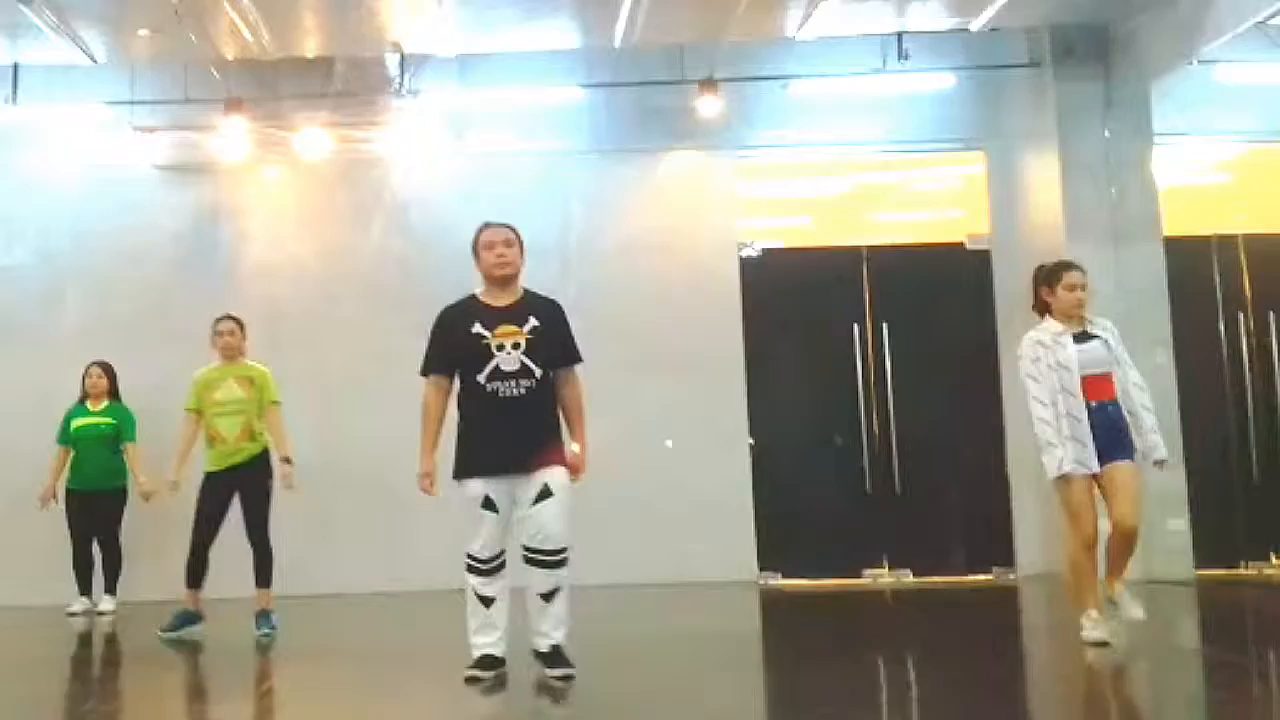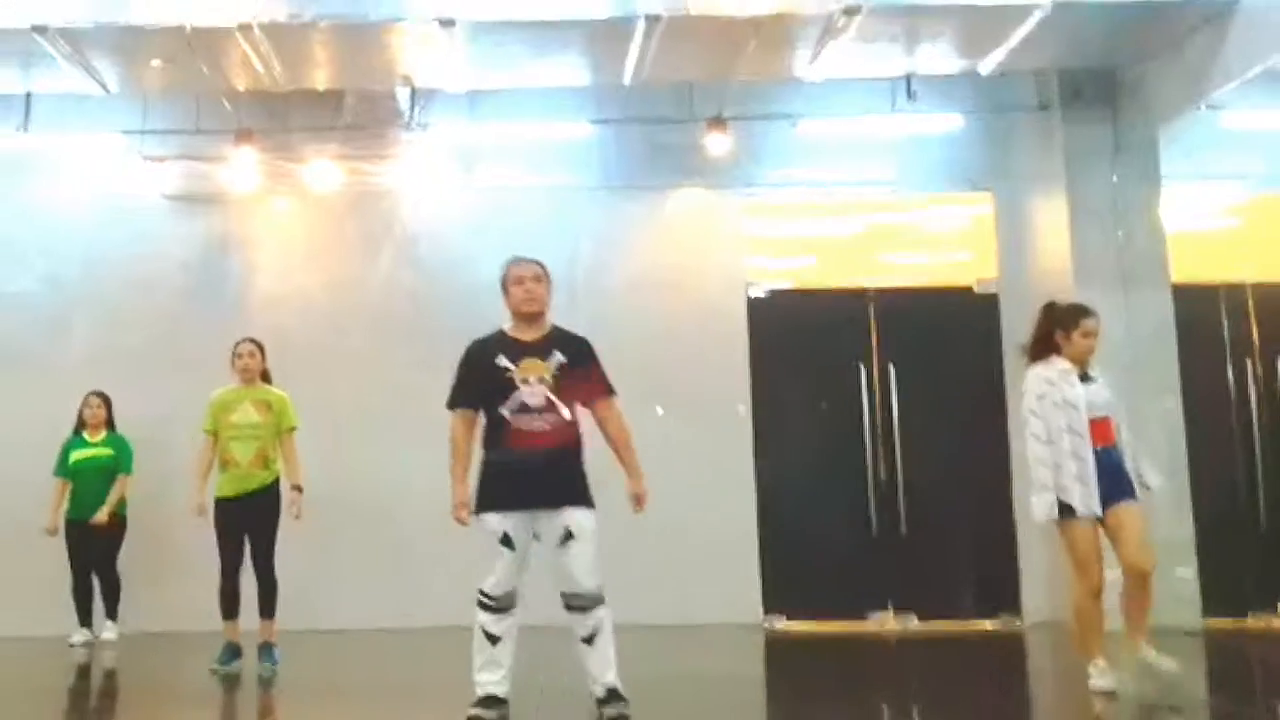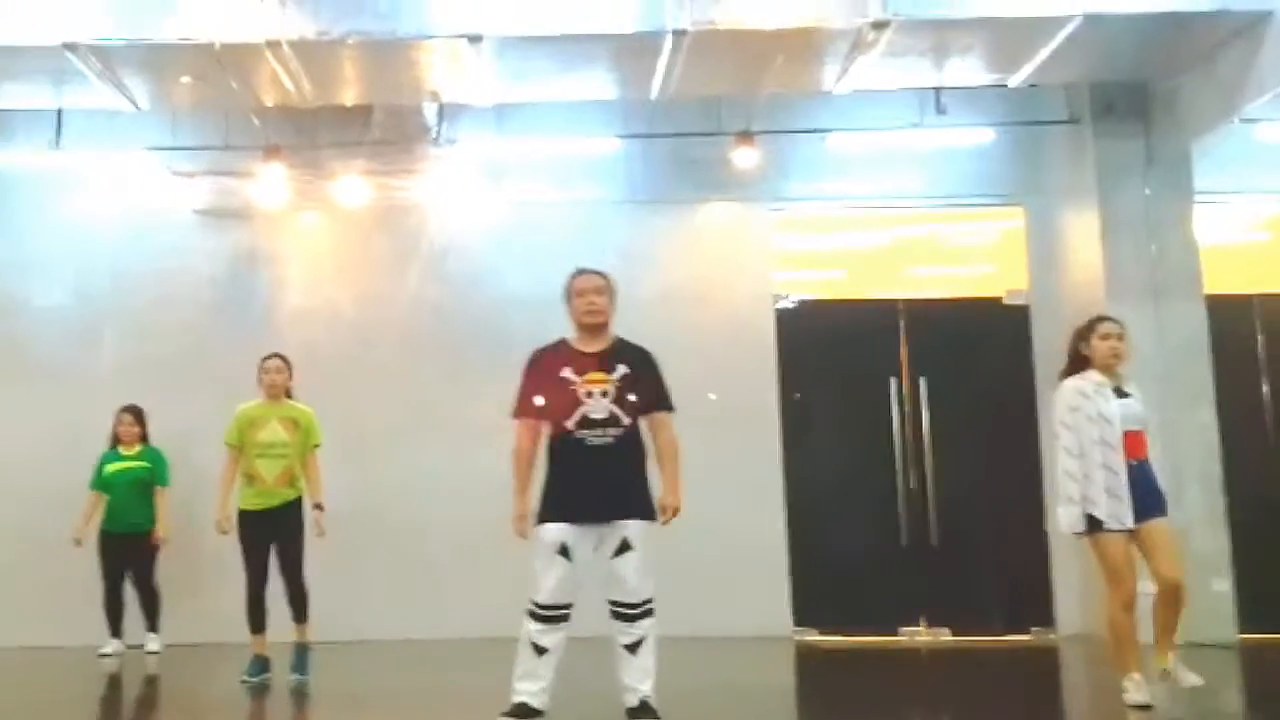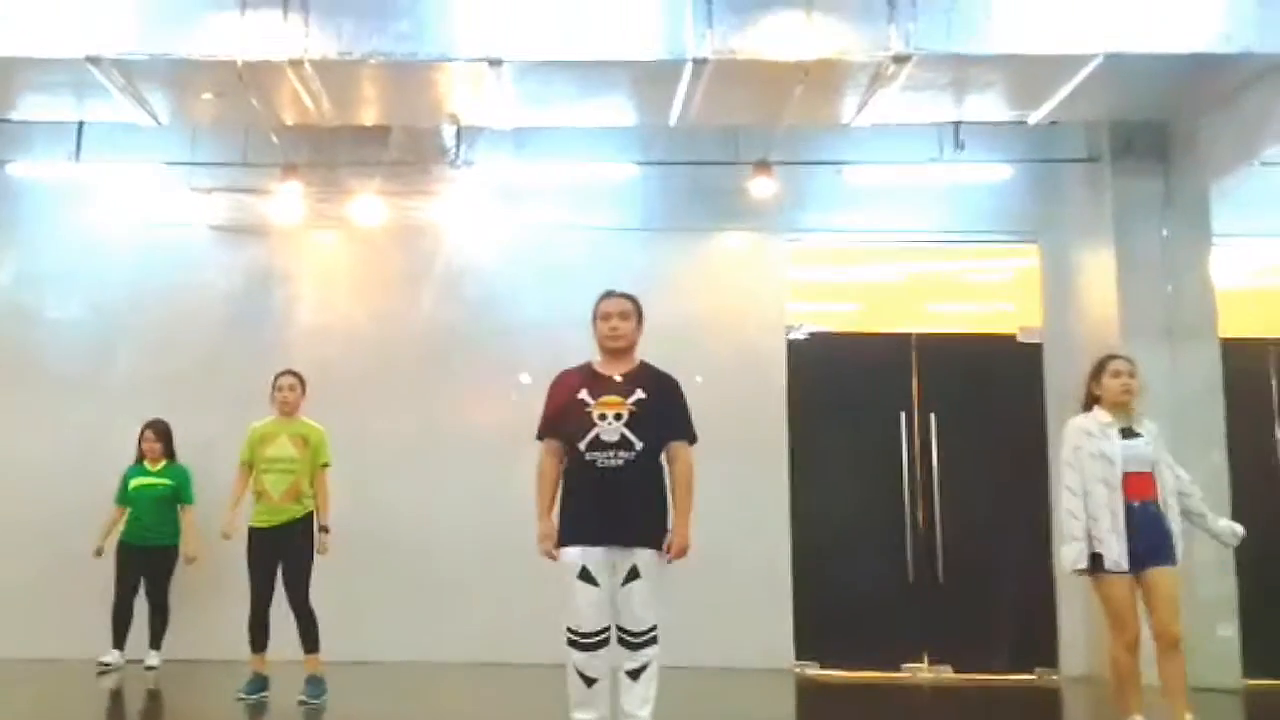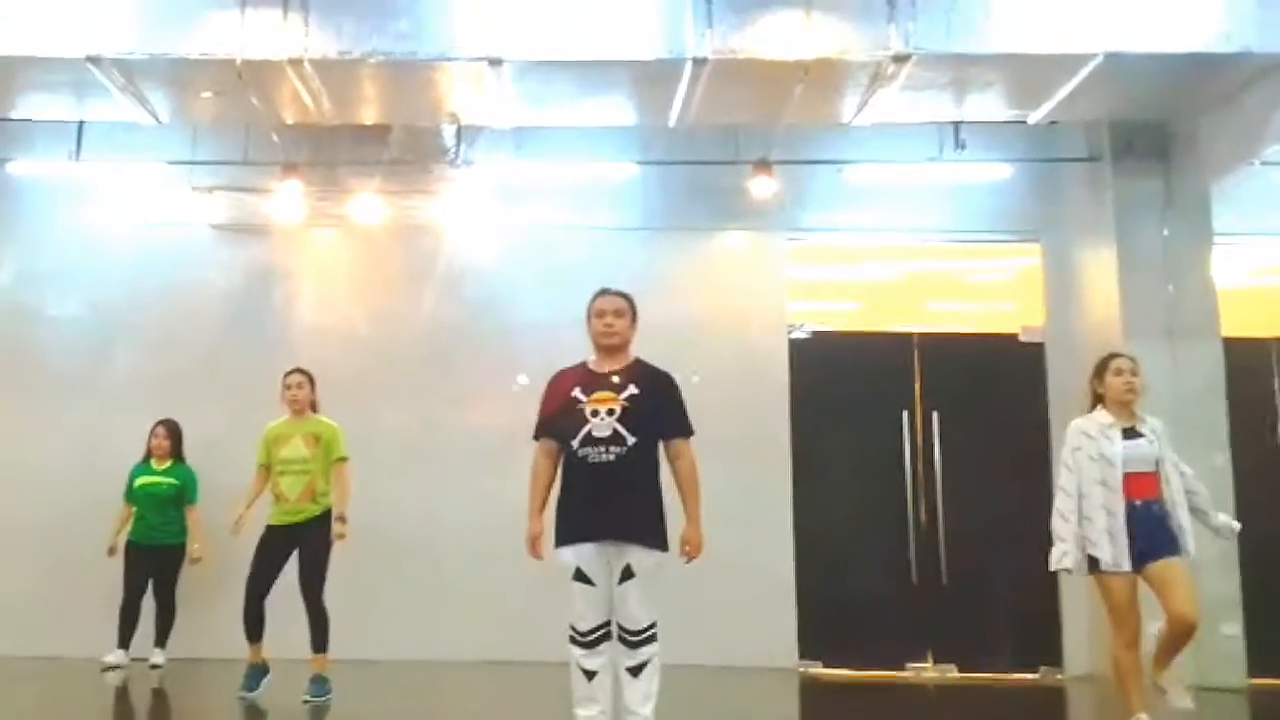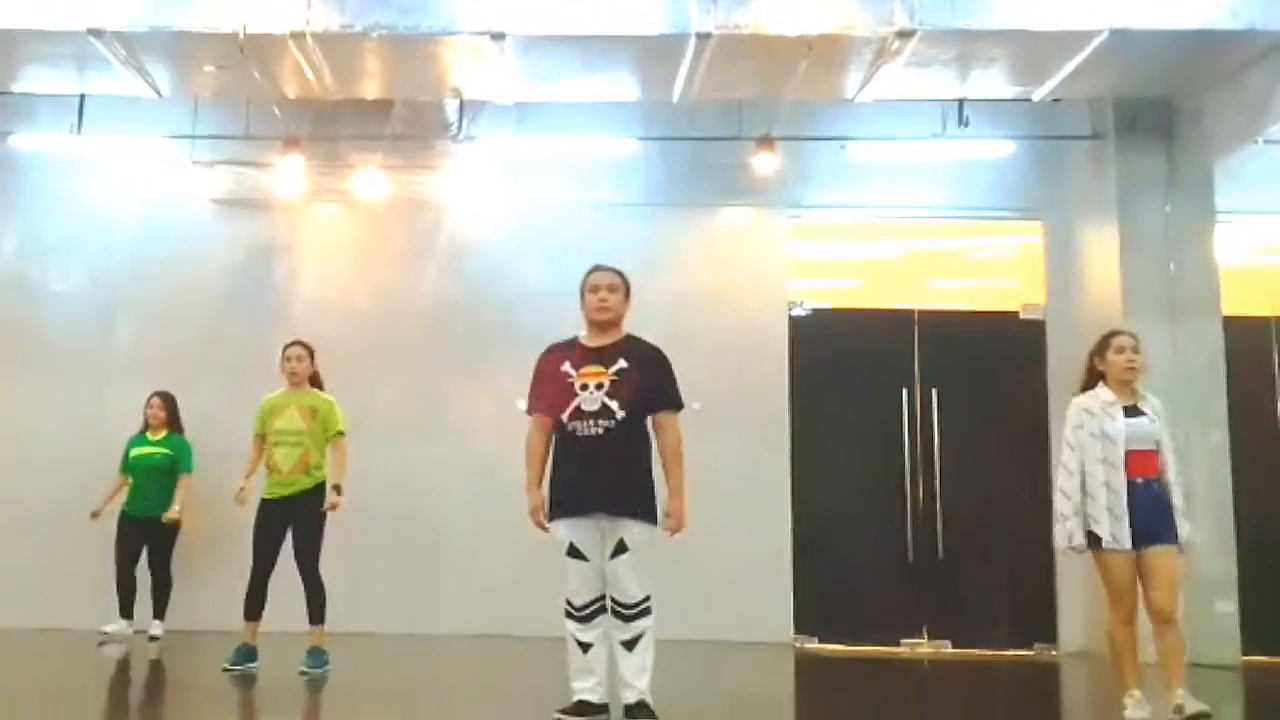
dt=0.3s
person 1, frame 1
left shoulder: (548, 312)
right shoulder: (454, 319)
left elbow: (568, 382)
right elbow: (437, 389)
left wrist: (579, 443)
right wrist: (427, 454)
left hip: (543, 455)
right hip: (480, 459)
left knee: (550, 544)
right knee: (485, 555)
left ankle: (549, 644)
right ankle: (489, 650)
person 1, frame 2
left shoulder: (576, 349)
right shoulder: (482, 353)
left elbow: (607, 412)
right elbow: (463, 421)
left wrist: (634, 473)
right wrist: (460, 485)
left hip: (568, 491)
right hip: (504, 492)
left knee: (584, 589)
right knee: (498, 591)
person 1, frame 3
left shoulder: (638, 360)
right shoulder: (546, 362)
left elbow: (661, 425)
right elbow: (528, 433)
left wrist: (671, 486)
right wrist: (521, 499)
left hip: (628, 503)
right hip: (564, 505)
left knee: (633, 600)
right knee: (549, 602)
person 1, frame 4
left shoulder: (662, 386)
right shoulder: (568, 384)
left elbow: (680, 457)
right elbow: (551, 455)
left wrist: (682, 523)
right wrist: (544, 519)
left hip: (642, 529)
right hip: (581, 529)
left knee: (638, 628)
right knee: (586, 629)
person 1, frame 5
left shoulder: (656, 382)
right shoulder: (563, 383)
left elbow: (680, 453)
right elbow: (546, 453)
left wrist: (693, 520)
right wrist: (534, 516)
left hip: (638, 525)
right hip: (578, 527)
left knee: (636, 625)
right knee: (587, 626)
person 1, frame 6
left shoulder: (647, 358)
right shoulder: (554, 358)
left elbow: (666, 428)
right elbow: (540, 426)
left wrist: (676, 494)
right wrist: (533, 489)
left hip: (629, 500)
right hip: (572, 500)
left knee: (630, 598)
right knee: (581, 601)
person 2, frame 1
left shoulder: (1106, 330)
right shoulder: (1036, 342)
left elbow: (1132, 384)
right elbow: (1040, 401)
left wrist: (1151, 436)
right wrist: (1055, 452)
left hip: (1114, 429)
right hip: (1073, 437)
left knee: (1128, 522)
right knee: (1083, 533)
left ankle: (1115, 585)
right ankle: (1090, 615)
person 2, frame 2
left shoulder: (1095, 378)
right shoulder: (1040, 378)
right elbow: (1038, 439)
left wrist: (1143, 473)
right wrist: (1044, 494)
left hip: (1114, 472)
right hip: (1074, 480)
left knee: (1139, 564)
right knee: (1089, 579)
left ankle: (1140, 644)
right ankle: (1097, 663)
person 2, frame 3
left shoulder: (1130, 391)
right shoulder: (1074, 390)
right elbow: (1070, 451)
left wrist: (1159, 492)
right wrist: (1072, 506)
left hip: (1144, 487)
right hip: (1105, 495)
left knee: (1172, 580)
right knee: (1123, 591)
left ankle: (1167, 657)
right ankle: (1133, 678)
person 2, frame 4
left shoulder: (1148, 430)
right shoulder: (1081, 430)
left elbow: (1175, 481)
right elbow: (1073, 491)
left wrist: (1213, 523)
right wrist: (1076, 545)
left hip: (1154, 529)
right hip: (1111, 535)
left knee: (1170, 634)
right knee: (1126, 635)
person 2, frame 5
left shoulder: (1153, 428)
right shoulder: (1083, 430)
left elbow: (1180, 476)
right elbow: (1070, 490)
left wrist: (1214, 518)
right wrist: (1065, 544)
left hip: (1157, 526)
right hip: (1111, 533)
left knee: (1186, 615)
right knee: (1127, 632)
left ankle: (1161, 669)
person 2, frame 6
left shoulder: (1153, 406)
right shoulder: (1085, 407)
left elbow: (1167, 463)
right elbow: (1071, 467)
left wrist: (1180, 516)
right wrist: (1068, 522)
left hip: (1156, 506)
right hip: (1111, 511)
left knee: (1165, 608)
right knee: (1123, 610)
person 3, frame 1
left shoulder: (260, 375)
right shoulder: (202, 379)
left elbow: (273, 420)
right elbow: (191, 425)
left wrist: (285, 459)
right wrist: (178, 467)
left hip: (254, 464)
right hip: (217, 468)
left knee: (258, 537)
right knee: (200, 539)
left ankle: (265, 611)
right ankle: (191, 610)
person 3, frame 2
left shoulder: (278, 400)
right shoulder: (219, 400)
left elbow: (288, 447)
right elbow: (209, 447)
left wrist: (296, 487)
right wrist: (199, 490)
left hip: (264, 490)
right hip: (227, 494)
left knee: (263, 566)
right knee: (229, 568)
left ankle: (267, 643)
right ankle: (232, 644)
person 3, frame 3
left shoulder: (303, 416)
right shoulder: (244, 415)
left elbow: (310, 465)
right elbow: (231, 463)
left wrist: (318, 506)
right wrist: (222, 506)
left hip: (289, 506)
right hip: (251, 509)
left knee: (293, 576)
right knee: (256, 582)
left ankle: (301, 645)
right ankle: (259, 657)
person 3, frame 4
left shoulder: (314, 433)
right shoulder: (257, 432)
left elbow: (320, 484)
right elbow: (243, 477)
left wrist: (323, 527)
right wrist: (231, 514)
left hip: (298, 524)
right hip: (261, 525)
left knee: (298, 598)
right knee: (259, 601)
left ankle: (314, 677)
right ankle: (258, 676)
person 3, frame 5
left shoulder: (327, 430)
right shoulder: (272, 432)
left elbow: (341, 478)
right elbow: (262, 476)
left wrist: (341, 517)
right wrist: (245, 507)
left hip: (315, 522)
right hip: (279, 523)
left knee: (312, 597)
right knee: (254, 590)
left ankle: (320, 677)
right ankle: (257, 664)
person 3, frame 6
left shoulder: (324, 404)
right shoulder: (269, 403)
left elbow: (338, 451)
right elbow: (258, 447)
left wrist: (335, 487)
right wrist: (245, 479)
left hip: (309, 495)
right hip: (273, 496)
left knee: (308, 569)
right knee: (260, 570)
left ankle: (317, 650)
right ankle: (248, 646)
person 4, frame 1
left shoulder: (120, 412)
right shoulder: (73, 413)
left elbow: (129, 448)
right elbow: (63, 451)
left wrist: (139, 479)
right wrist: (51, 484)
left hip: (111, 489)
right hip: (77, 489)
left knee: (108, 541)
right knee: (80, 544)
left ankle: (110, 595)
right ankle: (84, 597)
person 4, frame 2
left shoulder: (118, 443)
right shoulder: (71, 444)
left elbow: (121, 481)
right elbow: (62, 482)
left wrist: (106, 510)
right wrist: (54, 516)
left hip: (109, 519)
right hip: (76, 519)
left knee: (105, 568)
right knee: (80, 573)
left ankle: (111, 622)
right ankle: (85, 628)
person 4, frame 3
left shoulder: (153, 456)
right shoulder: (107, 458)
left elbow: (160, 493)
right elbow: (97, 495)
left wrist: (161, 526)
right wrist: (83, 526)
left hip: (143, 531)
right hip: (112, 531)
left knee: (144, 582)
right knee: (112, 585)
left ankle: (153, 635)
right ankle: (115, 640)
person 4, frame 4
left shoulder: (178, 473)
right shoulder: (132, 472)
left elbow: (186, 511)
right elbow: (119, 508)
left wrist: (189, 543)
right wrist: (103, 538)
left hip: (164, 546)
right hip: (130, 543)
left knee: (157, 598)
right knee: (123, 595)
left ankle: (154, 652)
right ankle: (117, 651)
person 4, frame 5
left shoulder: (184, 473)
right shoulder: (138, 470)
left elbow: (190, 510)
right elbow: (128, 507)
left wrist: (195, 544)
right wrist: (114, 538)
left hip: (170, 546)
right hip: (138, 542)
left knee: (164, 597)
right knee: (131, 595)
left ankle: (159, 650)
right ankle: (121, 651)
person 4, frame 6
left shoulder: (178, 444)
right shoulder: (135, 441)
left elbow: (184, 479)
right elbow: (123, 477)
left wrist: (176, 507)
right wrist: (103, 504)
left hip: (162, 517)
right hip: (132, 514)
left knee: (159, 568)
right knee: (124, 565)
left ankle: (157, 622)
right ankle: (124, 621)
